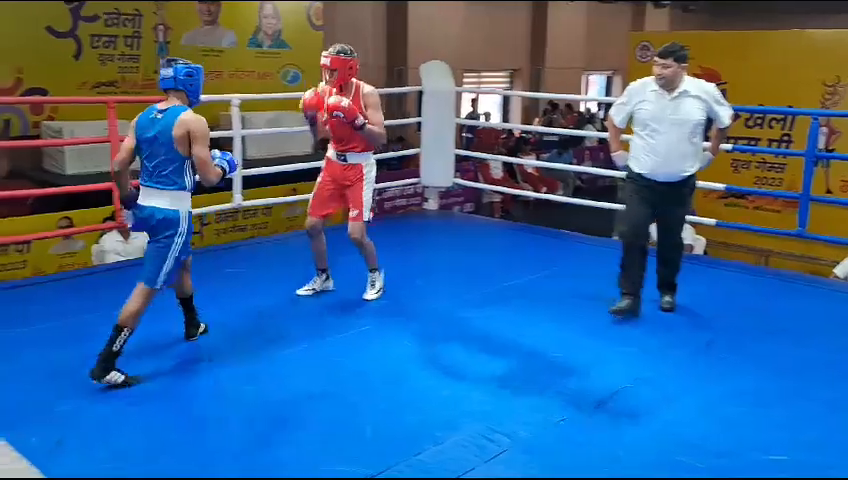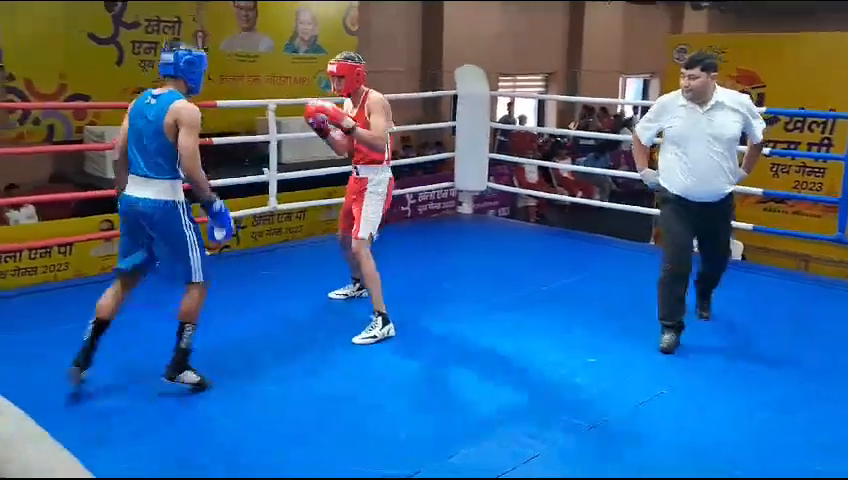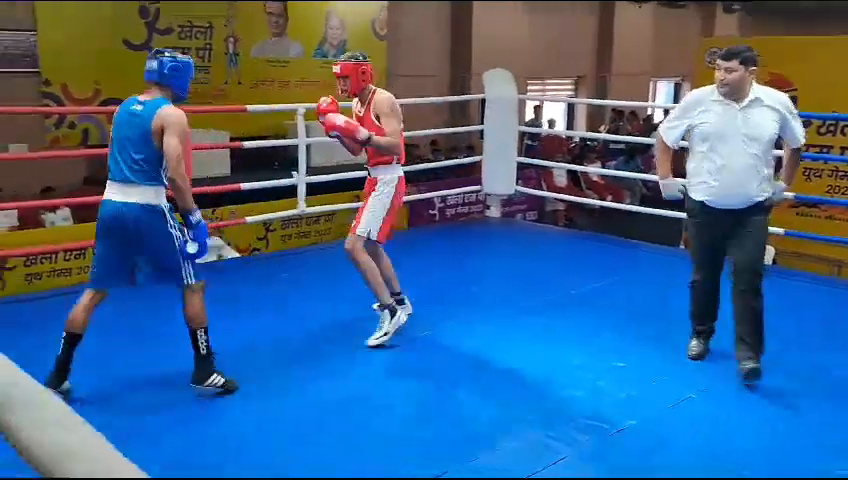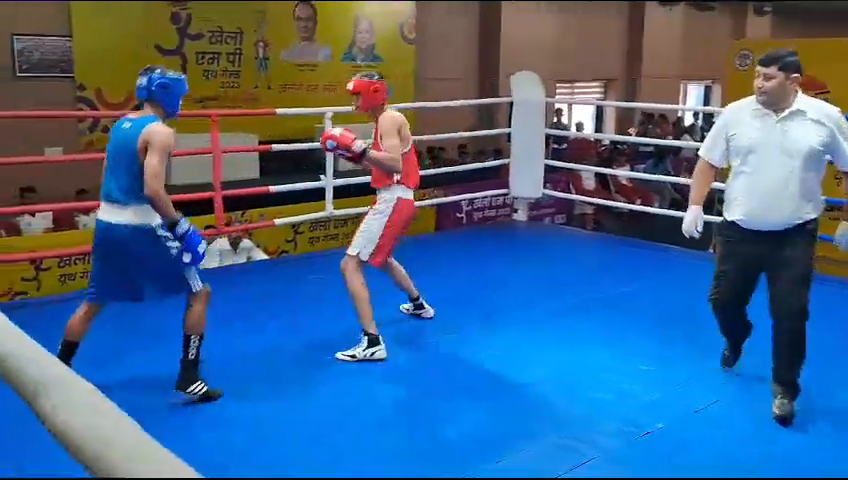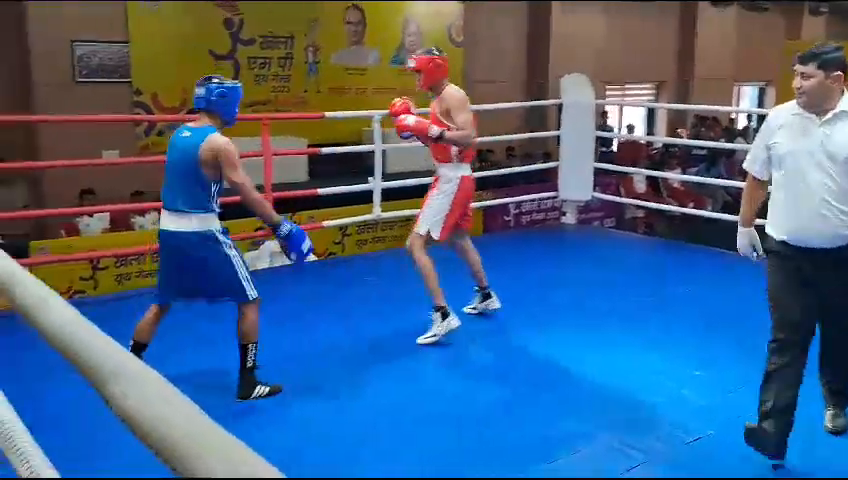
dt=0.3s
person 1, frame 1
left shoulder: (705, 92)
right shoulder: (638, 90)
left elbow: (725, 121)
right elbow: (614, 120)
left wrist: (710, 153)
right wrist: (616, 152)
left hip: (679, 183)
right hip: (640, 179)
left knee: (671, 241)
right knee: (632, 236)
left ankle: (667, 290)
right ankle: (630, 295)
person 1, frame 2
left shoulder: (739, 104)
right shoulder: (667, 105)
left elbow: (758, 138)
right elbow: (639, 136)
left wrist: (744, 171)
right wrist: (644, 170)
left hip: (719, 202)
right hip: (676, 201)
left knee: (716, 260)
right knee: (675, 265)
left ankle: (703, 293)
right ankle: (671, 328)
person 1, frame 3
left shoulder: (777, 103)
right shoulder: (697, 101)
left elbow: (796, 144)
right elbow: (664, 138)
left wrist: (784, 182)
right wrist: (665, 178)
left hip: (752, 210)
right hip: (705, 208)
left knee: (748, 279)
right knee: (704, 277)
left ankle: (748, 353)
right ankle: (701, 334)
person 1, frame 4
right shoulder: (736, 113)
right elbow: (708, 163)
right wrist: (694, 208)
left hip: (793, 236)
right hip: (738, 230)
left knee: (791, 313)
right knee: (724, 299)
left ankle: (785, 390)
right ankle: (736, 336)
person 1, frame 5
right shoulder: (779, 119)
right elbow: (756, 177)
right wrist: (745, 226)
right hip: (786, 250)
right knee: (786, 339)
right ankle: (772, 430)
person 2, frame 1
left shoulder: (142, 119)
right shoulder: (193, 121)
left elbow: (119, 167)
right elbow: (208, 176)
left wrist: (129, 202)
right wrist: (225, 164)
left hip: (146, 206)
right hip: (173, 211)
left knee: (181, 262)
right knee: (148, 287)
left ankle: (192, 325)
right ankle: (105, 364)
person 2, frame 2
left shoulder: (138, 104)
right shoulder: (185, 110)
left elbow: (119, 158)
right elbow: (189, 168)
right wrist: (214, 204)
left hip: (133, 199)
right hip: (164, 203)
left knee: (123, 281)
right knee: (197, 283)
left ankle: (83, 358)
right ankle: (178, 366)
person 2, frame 3
left shoulder: (124, 108)
right shoulder: (172, 115)
left elbow: (113, 160)
right elbow: (175, 173)
right wrist: (194, 217)
left hip: (111, 205)
right hip: (147, 208)
left knee: (95, 290)
right knee: (193, 286)
left ankle: (60, 372)
right ankle: (204, 370)
person 2, frame 4
left shoulder: (120, 127)
right shoulder: (159, 133)
right elbow: (153, 191)
right wrist: (180, 227)
left hip: (106, 224)
right hip: (140, 227)
left knee: (92, 303)
right knee: (198, 294)
right ankle: (188, 378)
person 2, frame 5
left shoulder: (178, 135)
right shoulder: (218, 144)
right elbow: (249, 195)
right wrist: (284, 229)
left hip: (169, 231)
right hip: (201, 233)
left knee: (160, 305)
right knee: (249, 301)
right ankle: (248, 382)
person 3, frame 1
left shoulder: (367, 93)
right shoulder: (323, 90)
left elbow: (380, 139)
right elbow: (321, 134)
left wrist: (356, 120)
right wrist: (312, 117)
left hip: (360, 166)
right hip: (333, 164)
left knee: (356, 233)
right knee: (312, 225)
left ankle: (375, 273)
right ankle: (322, 277)
person 3, frame 2
left shoulder: (375, 101)
right shoulder: (347, 104)
left elbow: (379, 143)
right elbow: (343, 150)
left wrist: (346, 124)
right wrist: (323, 128)
left hip: (376, 180)
right hip: (359, 177)
left knee: (360, 246)
right knee: (345, 236)
left ankle: (383, 321)
right ankle: (359, 284)
person 3, frame 3
left shoulder: (383, 100)
right shoulder: (358, 104)
left elbow: (394, 145)
right elbow: (356, 149)
left wrist: (357, 131)
right wrist: (337, 129)
left hip: (388, 181)
right hip: (375, 179)
left knee: (355, 247)
right knee: (369, 245)
left ankle: (390, 310)
right ankle: (398, 299)
person 3, frame 4
left shoulder: (390, 119)
right shoulder: (383, 120)
left elbow: (393, 163)
left wrist: (355, 146)
right wrist: (351, 152)
left hip: (391, 203)
right hip: (397, 201)
left knee: (351, 267)
right knee: (382, 257)
left ankle: (372, 341)
right ankle: (419, 304)
person 3, frame 5
left shoulder: (453, 95)
right shoulder: (439, 99)
left elbow: (468, 138)
left wrist: (429, 130)
right wrist: (416, 126)
left hip: (452, 179)
right hip: (455, 177)
left knee: (415, 244)
right knee: (459, 238)
left ankle: (443, 315)
right ankle: (486, 296)
